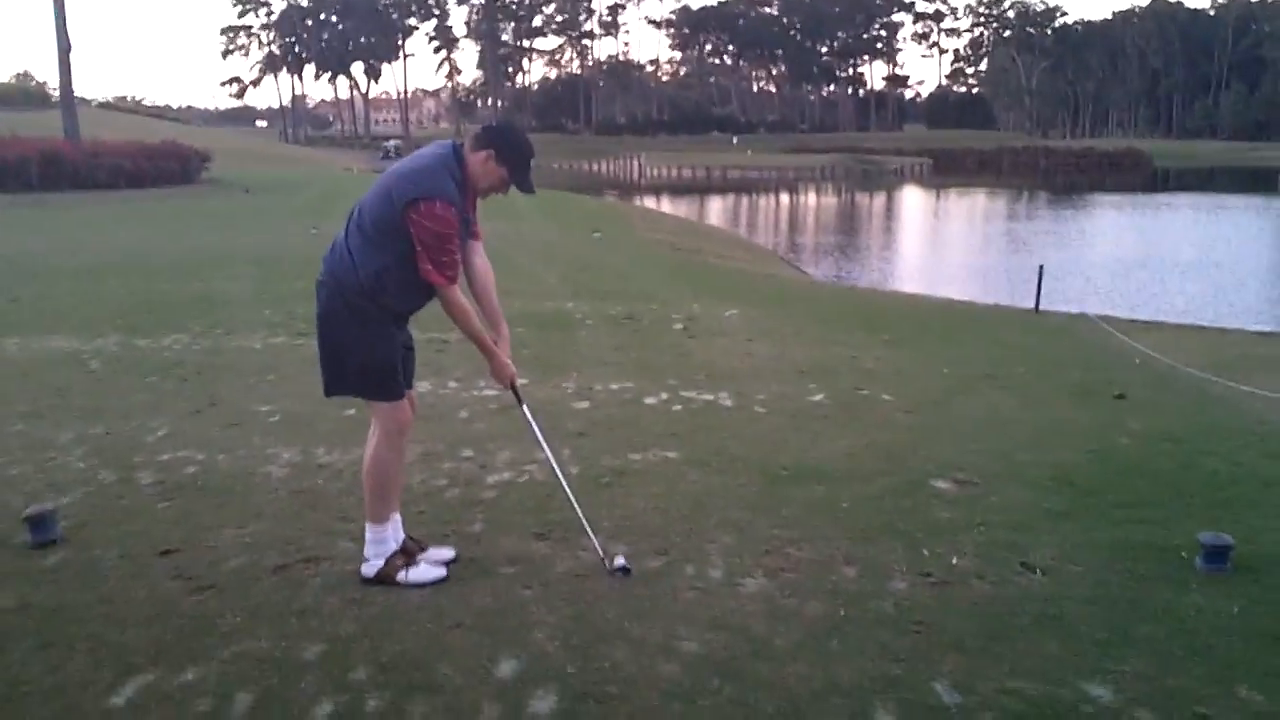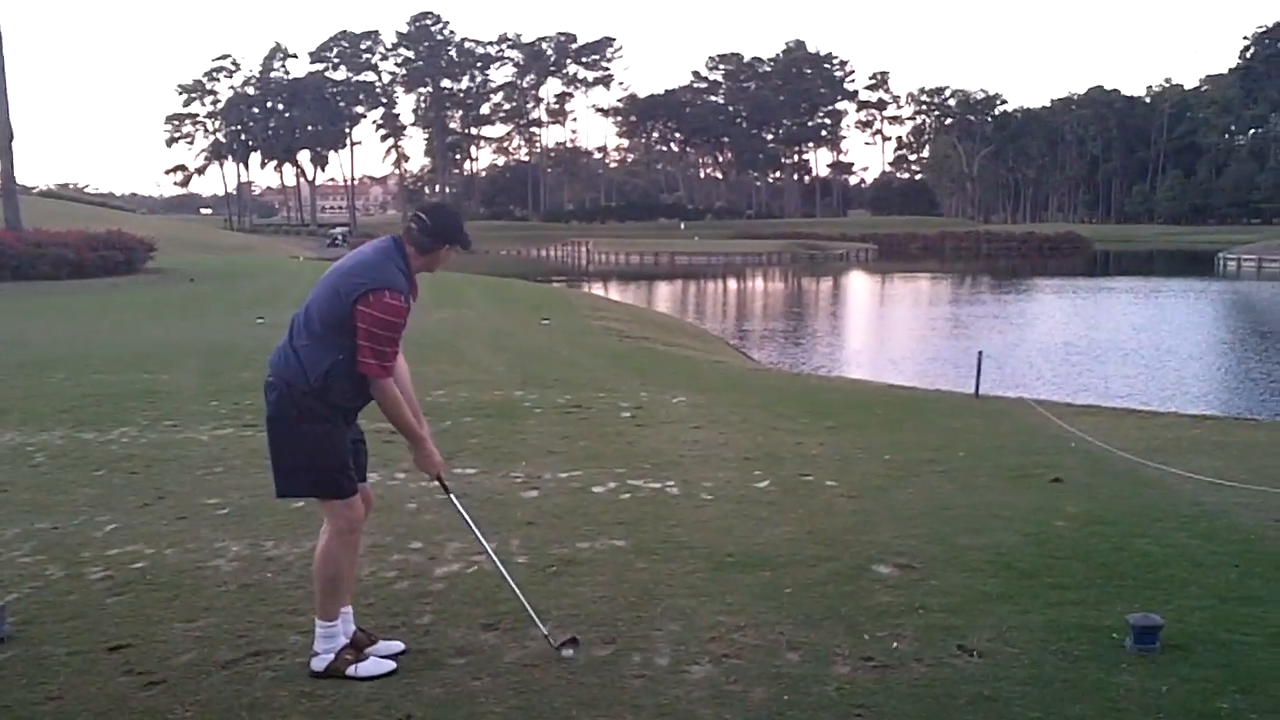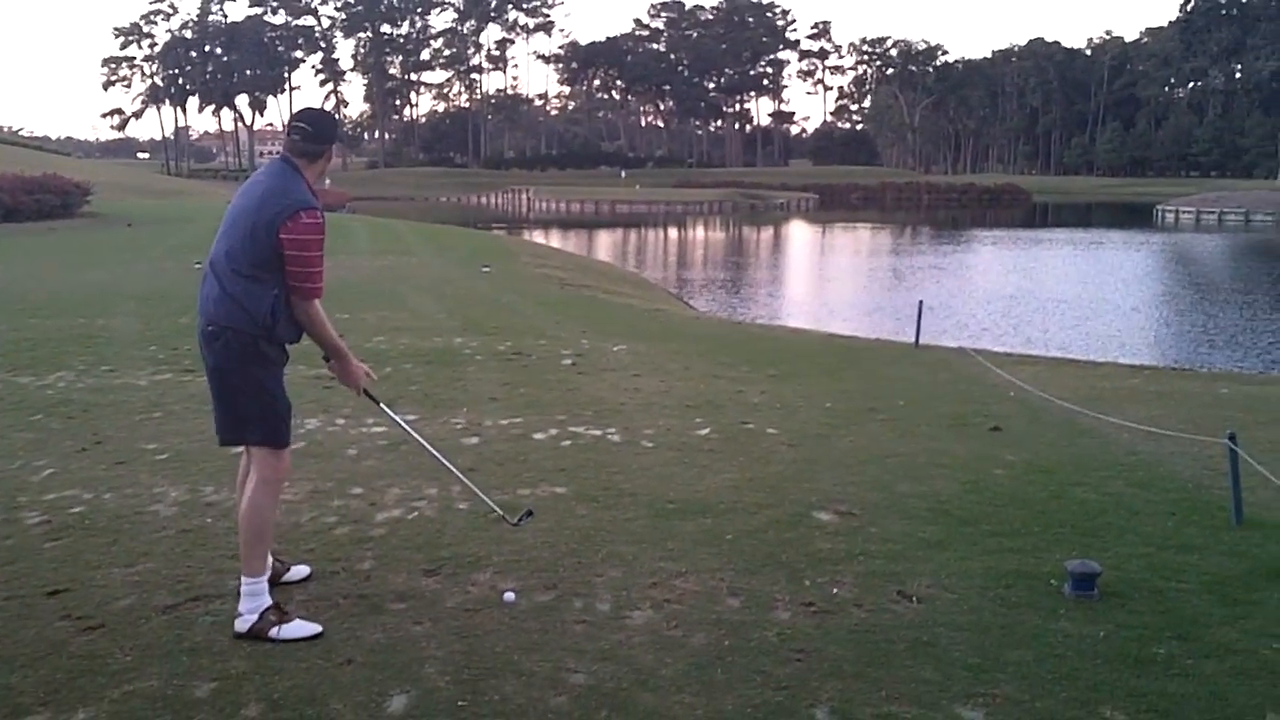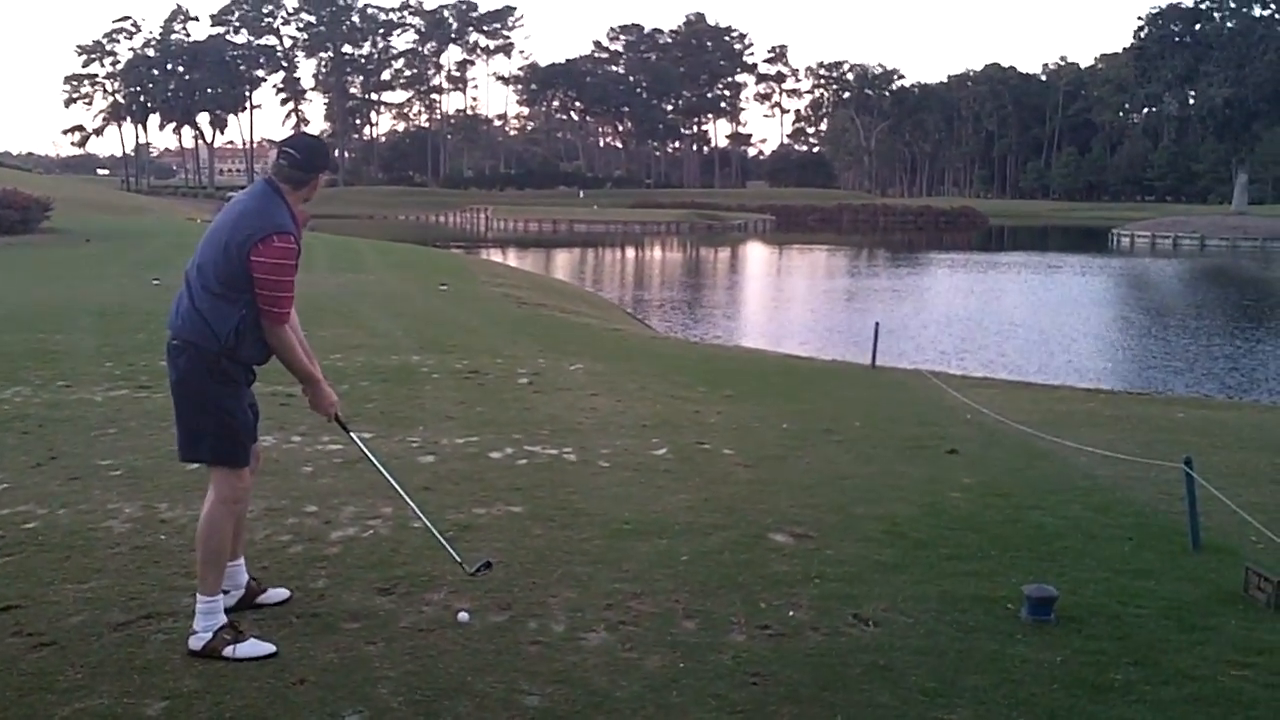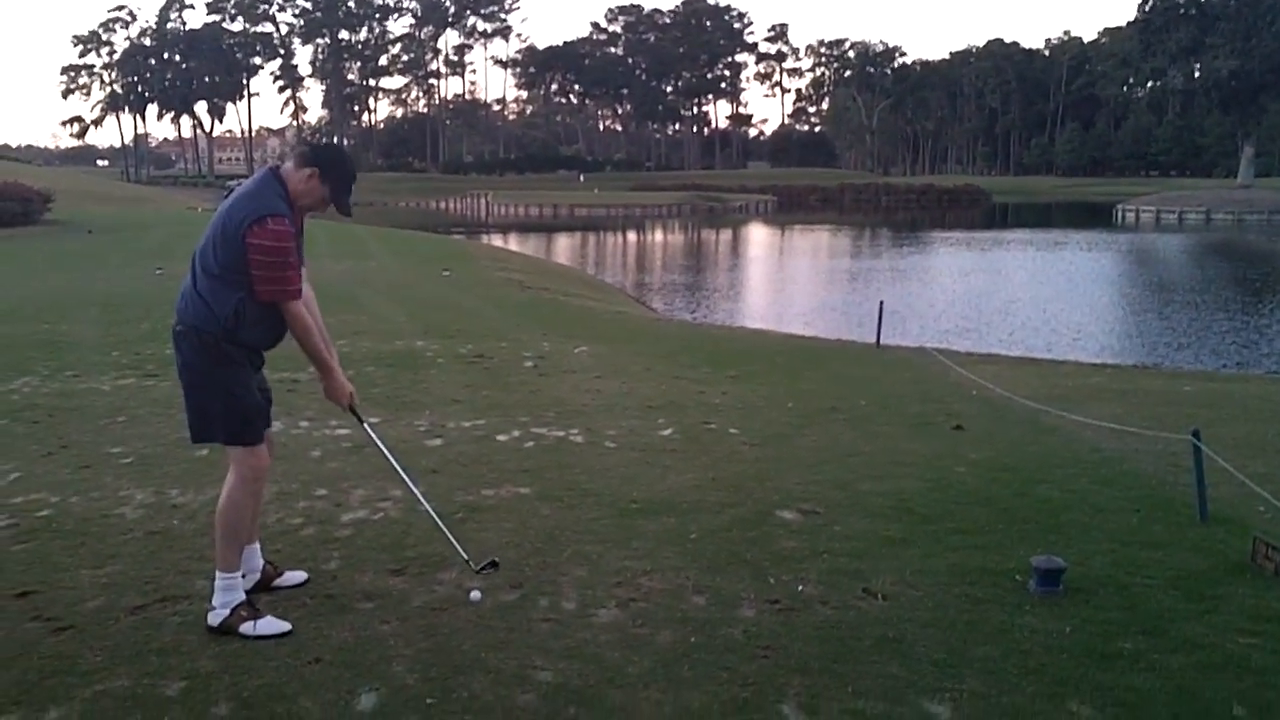
dt=1s
person 1, frame 1
left shoulder: (455, 170)
right shoulder: (435, 195)
left elbow: (475, 256)
right elbow: (447, 291)
left wrist: (502, 335)
right wrist: (492, 355)
left hip: (378, 299)
right hip: (355, 302)
left knee: (400, 412)
right knee: (391, 418)
left ankle: (392, 537)
right ankle: (379, 555)
person 1, frame 2
left shoulder: (383, 258)
right shoulder: (387, 290)
left elbow: (391, 360)
right elbow: (379, 381)
left wrist: (422, 425)
right wrist: (419, 445)
left hip: (319, 394)
right hip: (305, 402)
left knee: (357, 504)
right knee: (344, 515)
left ankle: (345, 629)
right ankle: (329, 648)
person 1, frame 3
left shoulder: (264, 182)
right shoulder: (301, 209)
right elbow: (303, 303)
left wrist: (334, 347)
right wrist: (343, 358)
left hip: (228, 330)
right hip: (246, 341)
left knee: (257, 451)
right knee: (271, 465)
left ankle: (260, 563)
right ankle: (253, 608)
person 1, frame 4
left shoulder: (257, 202)
right shoulder: (276, 233)
left elbow: (282, 308)
right elbow: (274, 327)
left wrist: (314, 368)
right wrist: (315, 386)
left hip: (212, 352)
right hip: (209, 360)
left knee: (243, 463)
right knee: (230, 484)
left ankle: (233, 582)
right ankle: (207, 626)
person 1, frame 5
left shoulder: (278, 200)
right shoulder: (270, 219)
left elbow: (300, 290)
right elbow: (291, 308)
left wrist: (331, 358)
right wrist: (330, 374)
left hip: (230, 341)
right hip: (212, 345)
left knee: (259, 449)
right knee: (248, 463)
left ankle: (249, 566)
right ankle: (226, 602)
